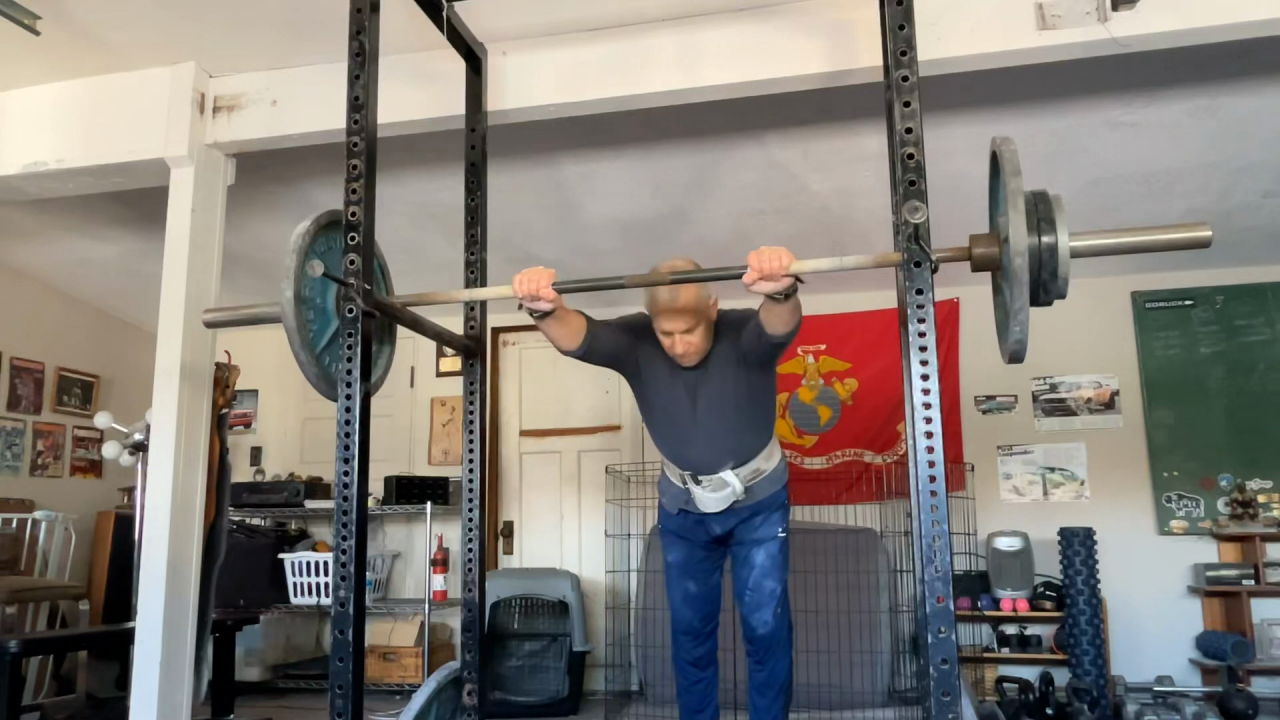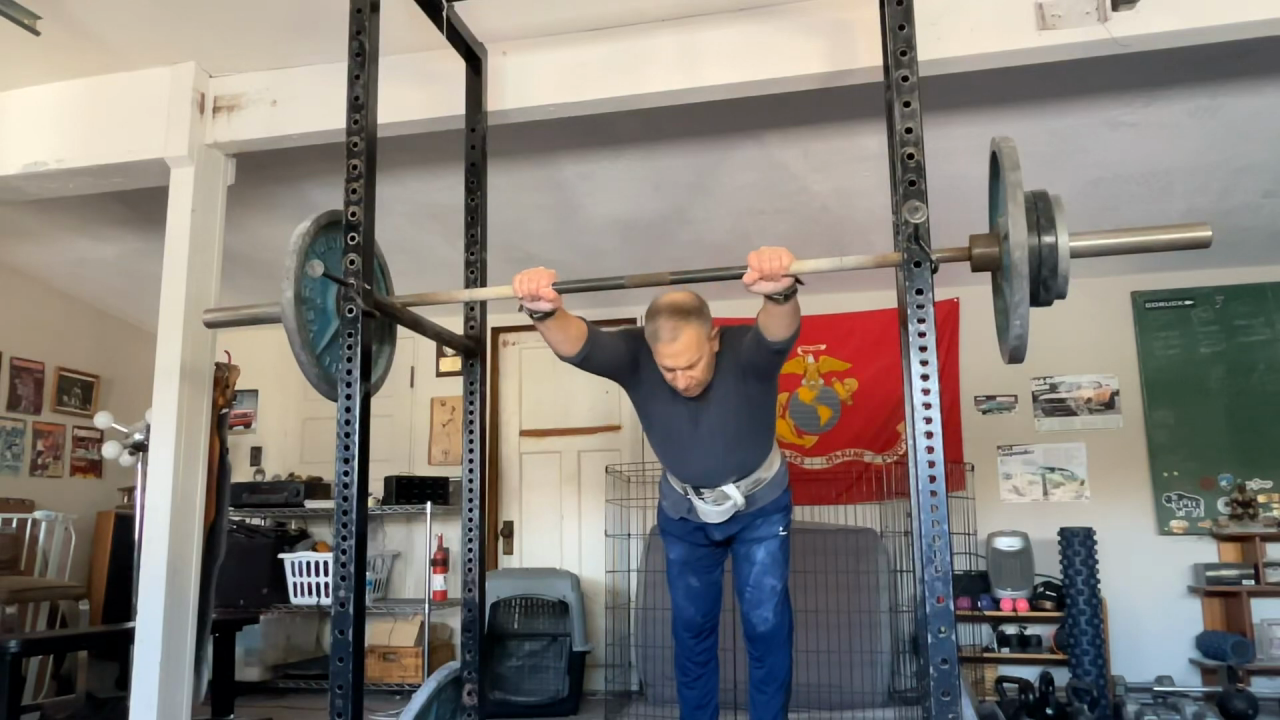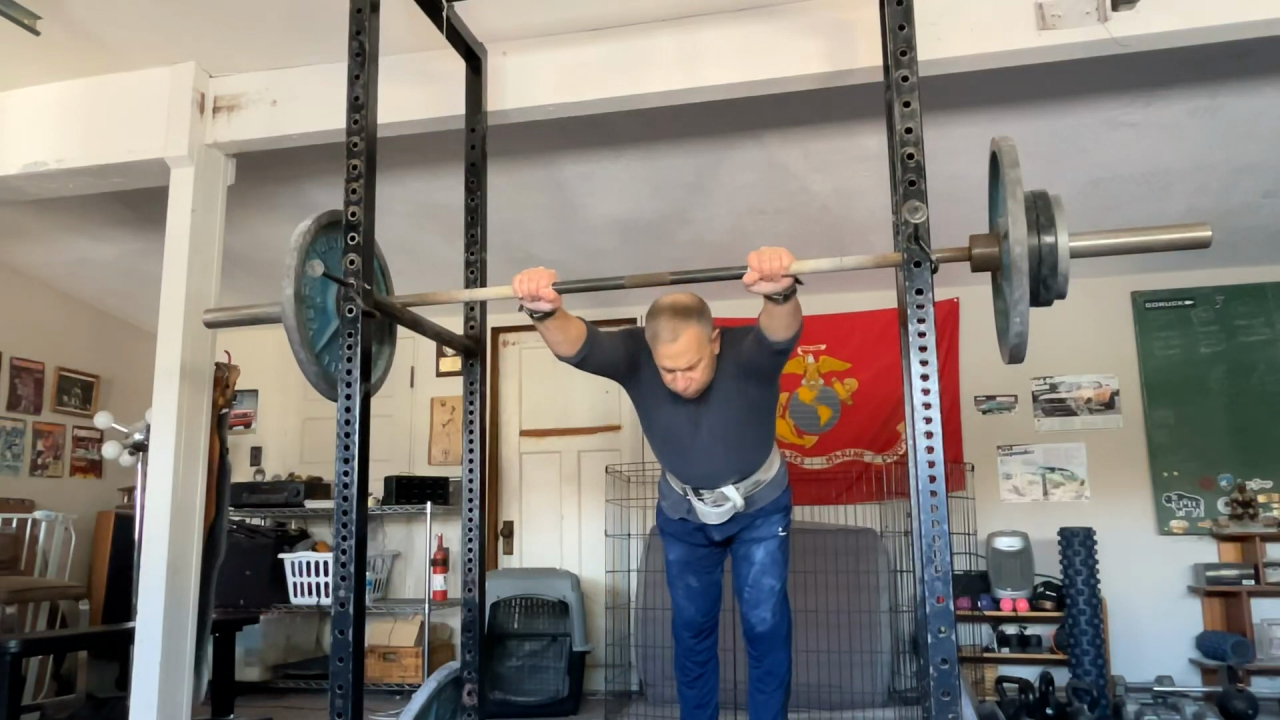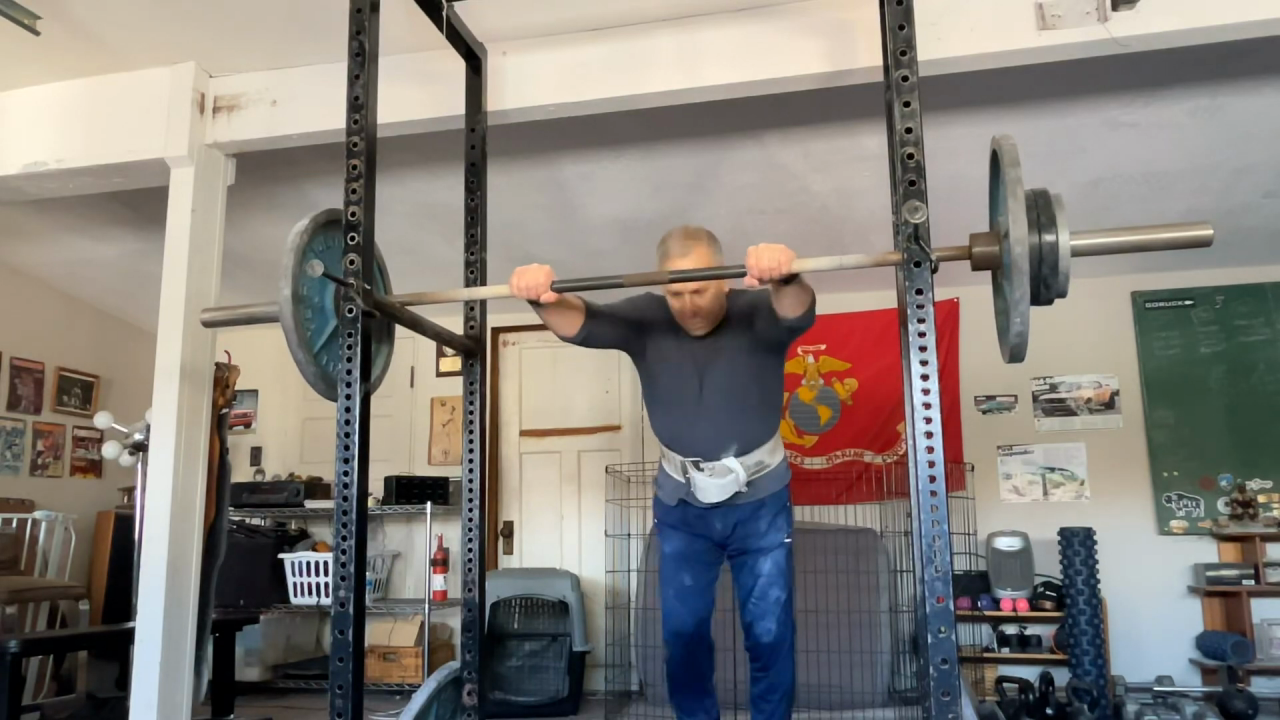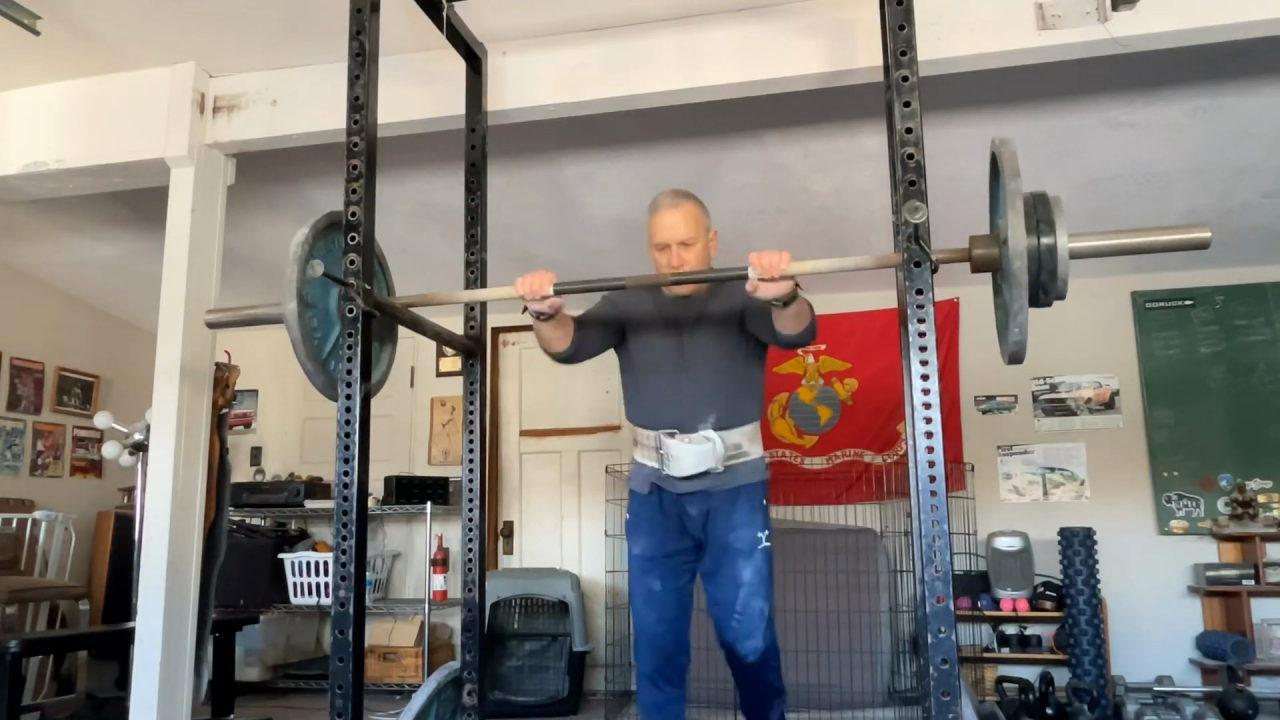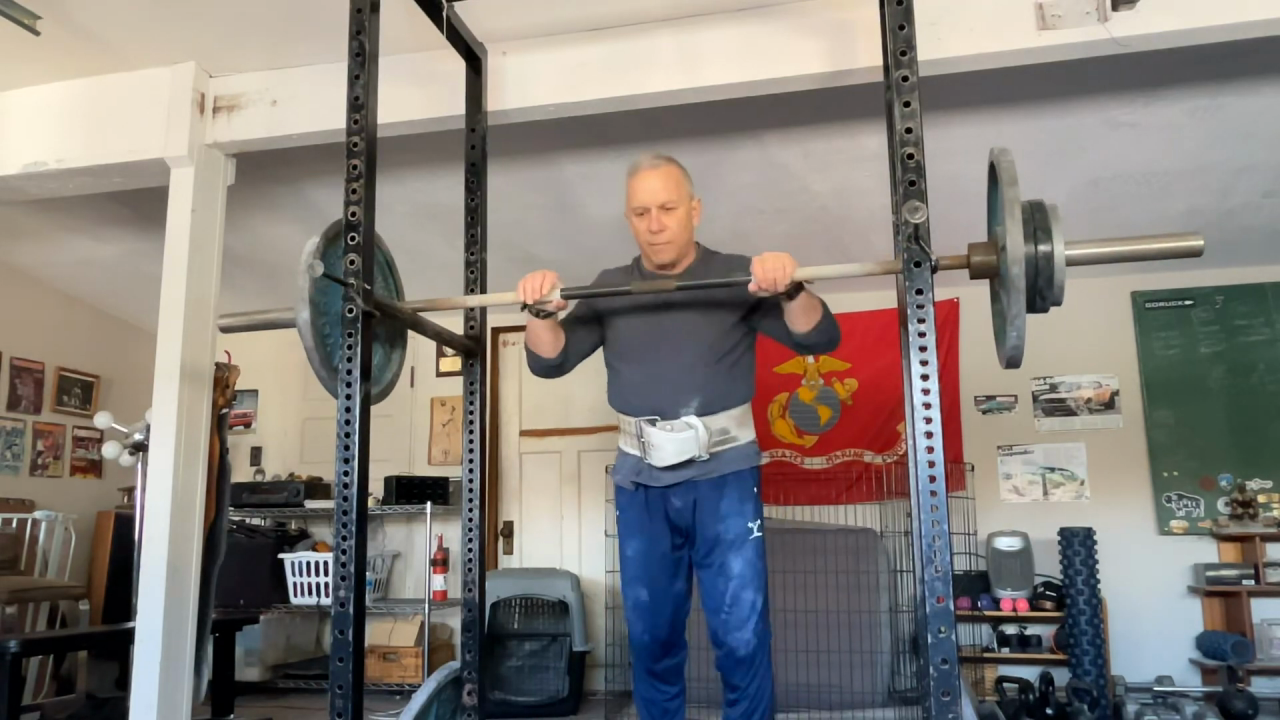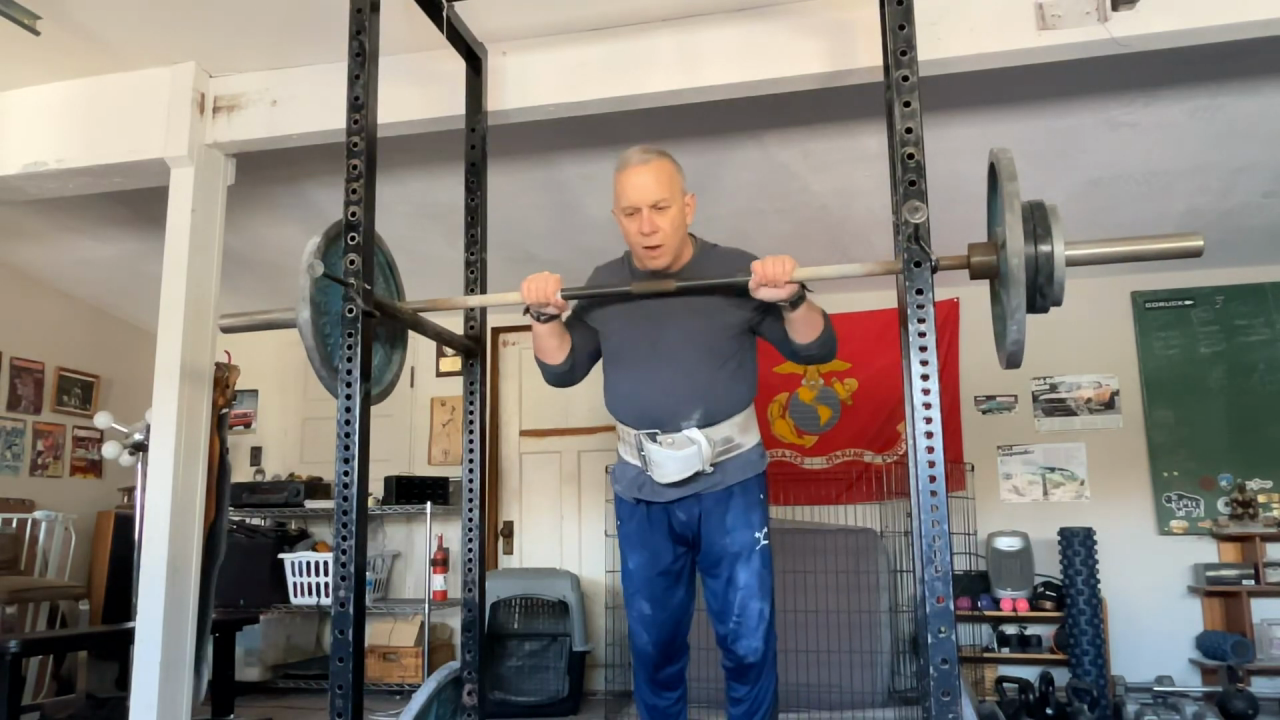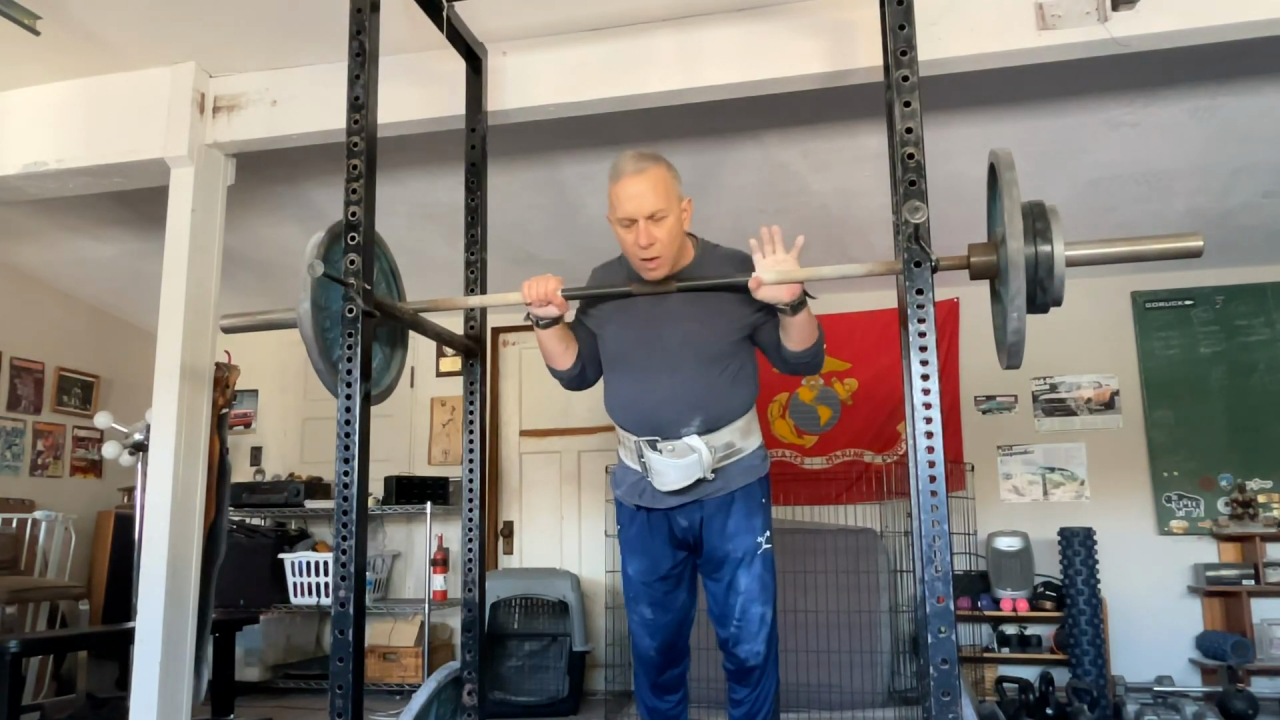
dt=0.4s
person 1, frame 1
left shoulder: (745, 334)
right shoulder: (636, 341)
left elbow: (781, 324)
right elbow: (577, 337)
left wrist: (780, 290)
right wrist: (544, 309)
left hip: (758, 499)
right hip: (684, 506)
left knee: (765, 621)
right knee: (690, 625)
person 1, frame 2
left shoulder: (748, 352)
right shoulder: (634, 357)
left elbow: (781, 329)
right elbow: (575, 343)
left wrist: (780, 293)
right wrist: (544, 311)
left hip: (760, 505)
right hip: (685, 512)
left knee: (766, 620)
right knee: (691, 624)
person 1, frame 3
left shoulder: (749, 354)
right shoulder: (635, 357)
left elbow: (783, 332)
right elbow: (576, 344)
left wrist: (780, 292)
right wrist: (544, 312)
left hip: (759, 507)
right hip: (684, 513)
left knee: (764, 620)
right knee: (691, 625)
person 1, frame 4
left shoulder: (758, 315)
right shoulder: (644, 319)
left elbow: (798, 311)
right elbow: (579, 323)
left wrist: (783, 280)
right wrist: (546, 299)
left hip: (758, 498)
right hip: (682, 502)
left knee: (768, 628)
right knee: (683, 626)
person 1, frame 5
left shoulder: (742, 300)
right shoulder: (628, 307)
left elbow: (797, 332)
right elbow: (569, 345)
left wrist: (783, 294)
right wrist: (545, 311)
left hip: (734, 488)
right hip: (654, 494)
left knee: (748, 636)
right knee: (657, 642)
person 1, frame 6
left shoulder: (737, 277)
right shoulder: (609, 290)
left elbow: (820, 337)
right elbow: (548, 360)
left wrist: (790, 290)
right wrist: (541, 310)
left hip: (724, 474)
right hip: (641, 481)
left knee: (739, 635)
right knee: (650, 635)
person 1, frame 7
left shoulder: (736, 273)
right shoulder: (605, 285)
left elbow: (818, 348)
right elbow: (562, 370)
left wrist: (790, 298)
right wrist: (545, 315)
left hip: (728, 481)
right hip: (642, 488)
left knee: (746, 638)
right knee: (653, 641)
person 1, frame 8
left shoulder: (737, 273)
right shoulder: (603, 286)
left elbow: (803, 361)
right elbow: (576, 373)
left wrist: (790, 303)
right wrist: (547, 320)
left hip: (731, 484)
right hip: (643, 491)
left knee: (749, 640)
right knee: (654, 643)
